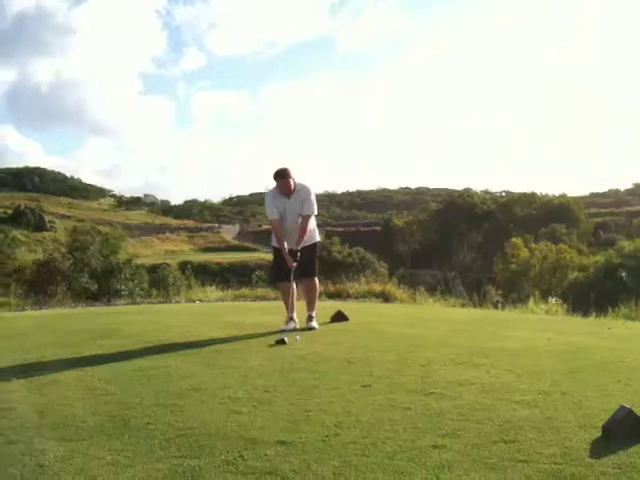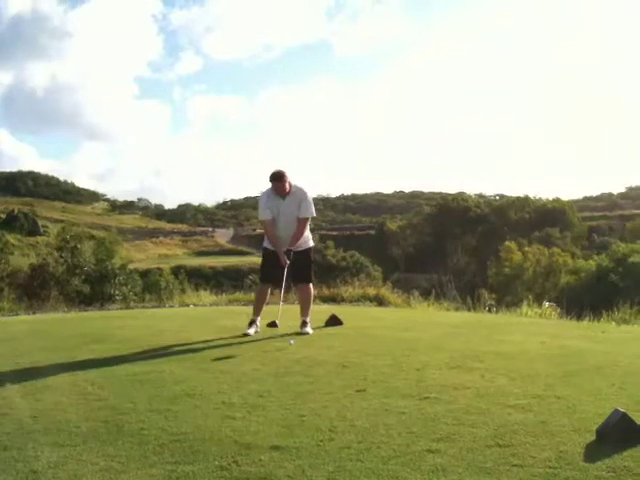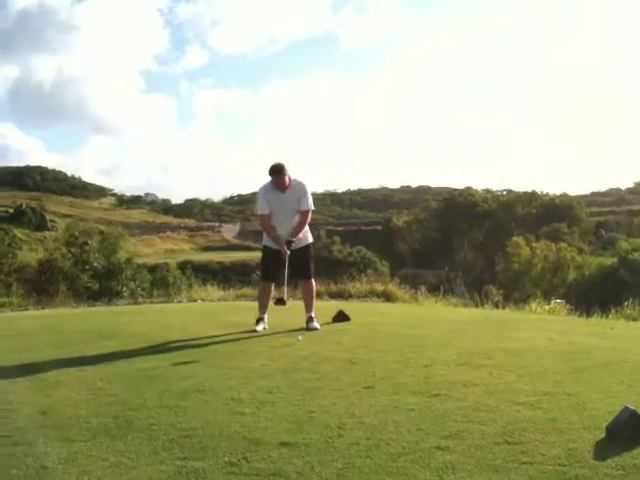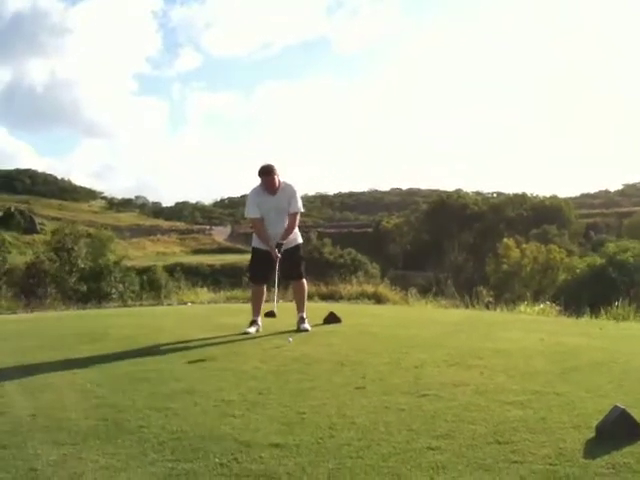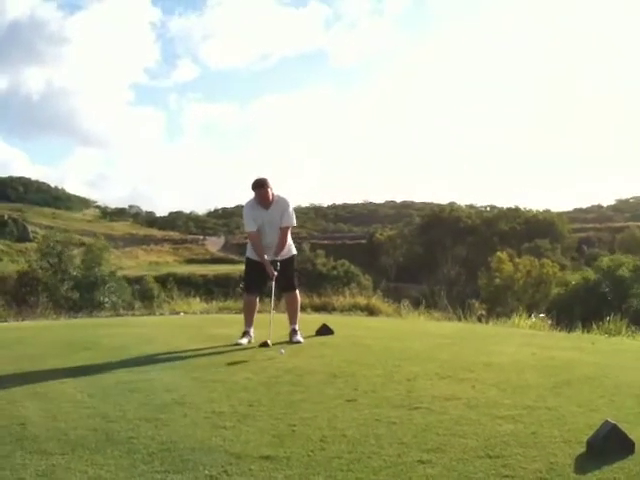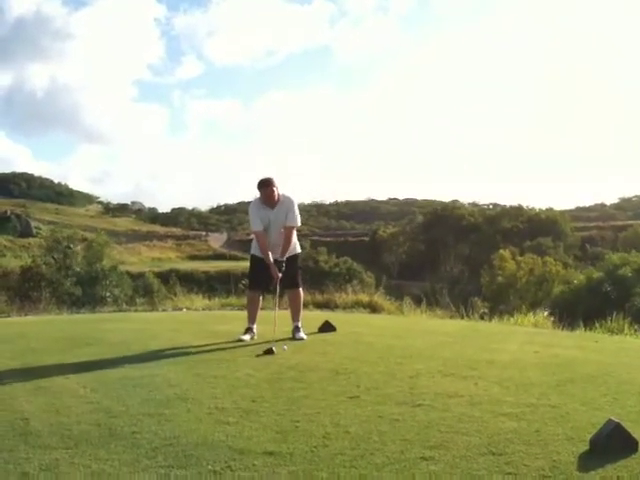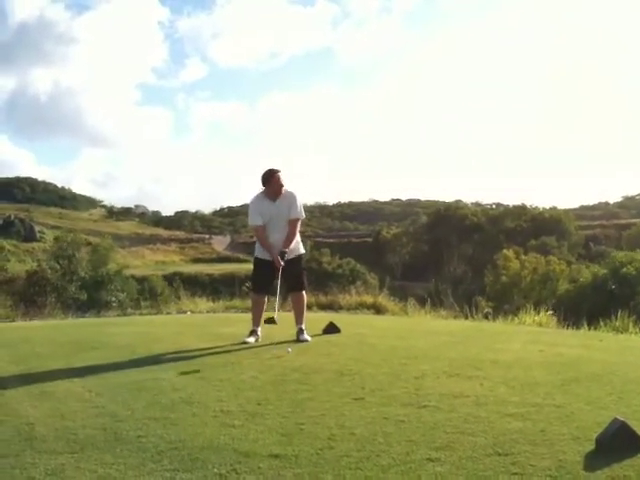
dt=0.5s
person 1, frame 1
left shoulder: (306, 192)
right shoulder: (271, 196)
left elbow: (305, 222)
right elbow: (276, 226)
left wrist: (297, 247)
right wrist: (285, 251)
left hip: (307, 240)
right hip: (282, 243)
left knee: (310, 277)
right knee: (284, 280)
left ankle: (311, 316)
right ankle: (291, 317)
person 1, frame 2
left shoulder: (302, 195)
right shoulder: (265, 197)
left elbow: (303, 224)
right elbow: (268, 228)
left wrist: (290, 247)
right wrist: (280, 252)
left hip: (301, 245)
right hip: (273, 246)
left knee: (305, 283)
right knee: (265, 282)
left ankle: (305, 321)
right ankle: (255, 321)
person 1, frame 3
left shoulder: (301, 188)
right shoulder: (264, 192)
left elbow: (305, 216)
right elbow: (265, 222)
left wrist: (291, 239)
right wrist: (280, 243)
left hip: (300, 241)
right hip: (272, 243)
left knee: (307, 278)
right knee: (267, 280)
left ankle: (310, 317)
right ankle: (262, 318)
person 1, frame 4
left shoulder: (290, 191)
right shoulder: (254, 195)
left elbow: (294, 219)
right elbow: (256, 224)
left wrist: (282, 242)
right wrist: (270, 247)
left hip: (290, 242)
right hip: (262, 245)
left knee: (298, 279)
right knee: (257, 282)
left ankle: (302, 318)
right ankle: (256, 320)
person 1, frame 5
left shoulder: (284, 204)
right shoulder: (249, 208)
left elbow: (285, 233)
right elbow: (253, 239)
left wrist: (275, 258)
right wrist: (266, 263)
left hip: (284, 254)
right hip: (256, 256)
left knee: (291, 290)
right knee: (250, 292)
left ankle: (294, 330)
right ankle: (248, 332)
person 1, frame 6
left shoulder: (289, 203)
right shoulder: (254, 207)
left elbow: (289, 233)
right elbow: (260, 238)
left wrist: (281, 259)
right wrist: (271, 265)
left hip: (289, 252)
right hip: (261, 254)
left knee: (295, 288)
right knee: (254, 289)
left ankle: (297, 327)
right ankle: (251, 328)
person 1, frame 7
left shoulder: (291, 197)
right shoulder: (256, 203)
left elbow: (294, 226)
right elbow: (259, 233)
left wrist: (284, 250)
right wrist: (273, 255)
left hip: (292, 252)
right hip: (265, 254)
left knee: (298, 290)
right knee: (258, 292)
left ankle: (301, 329)
right ankle: (255, 330)
